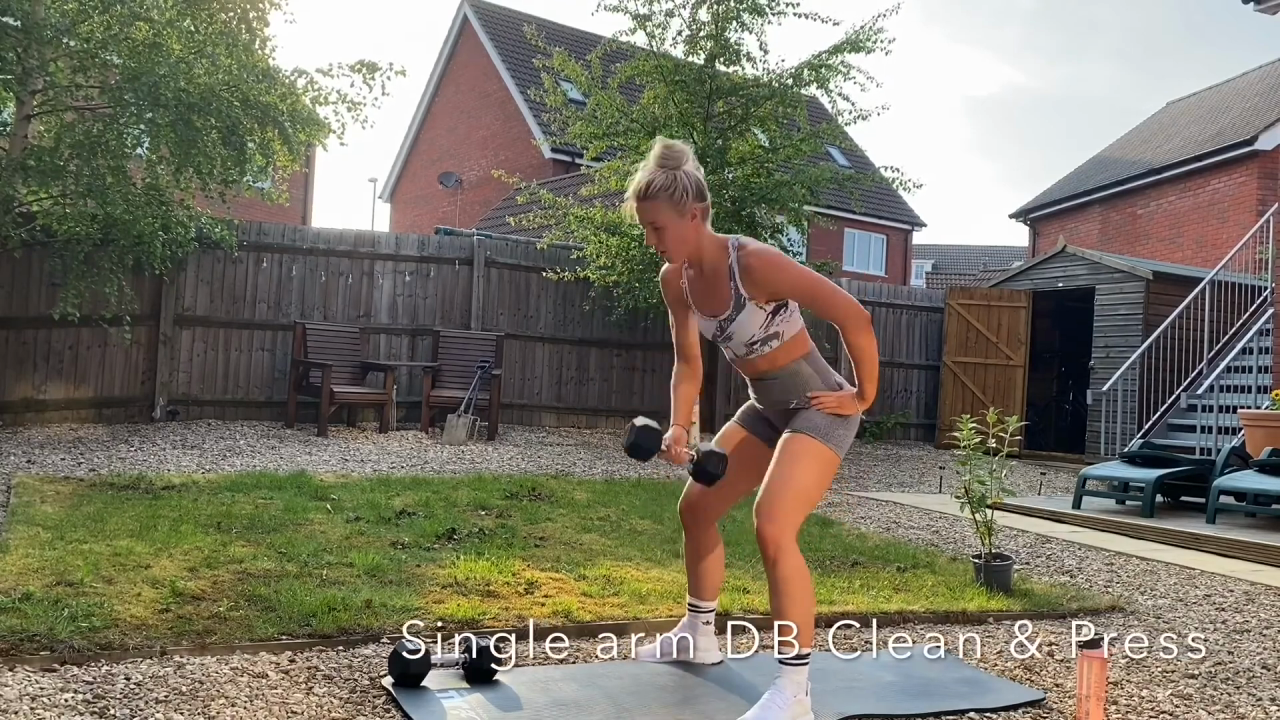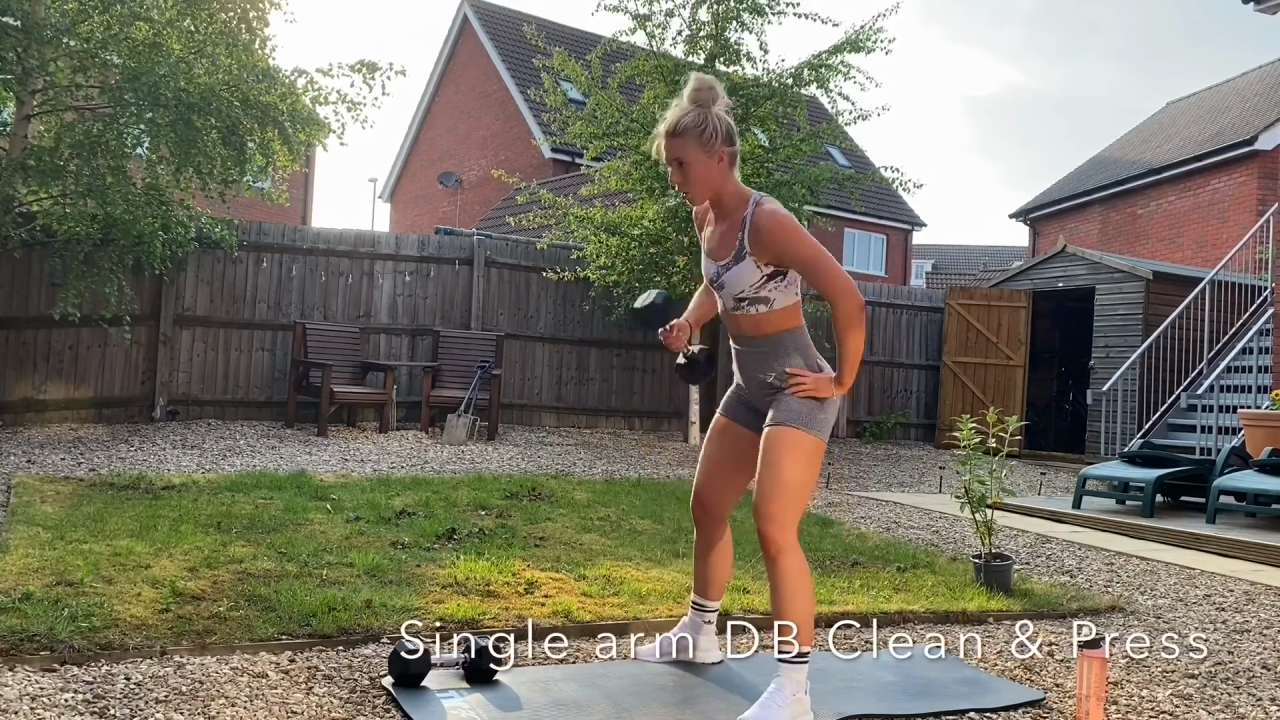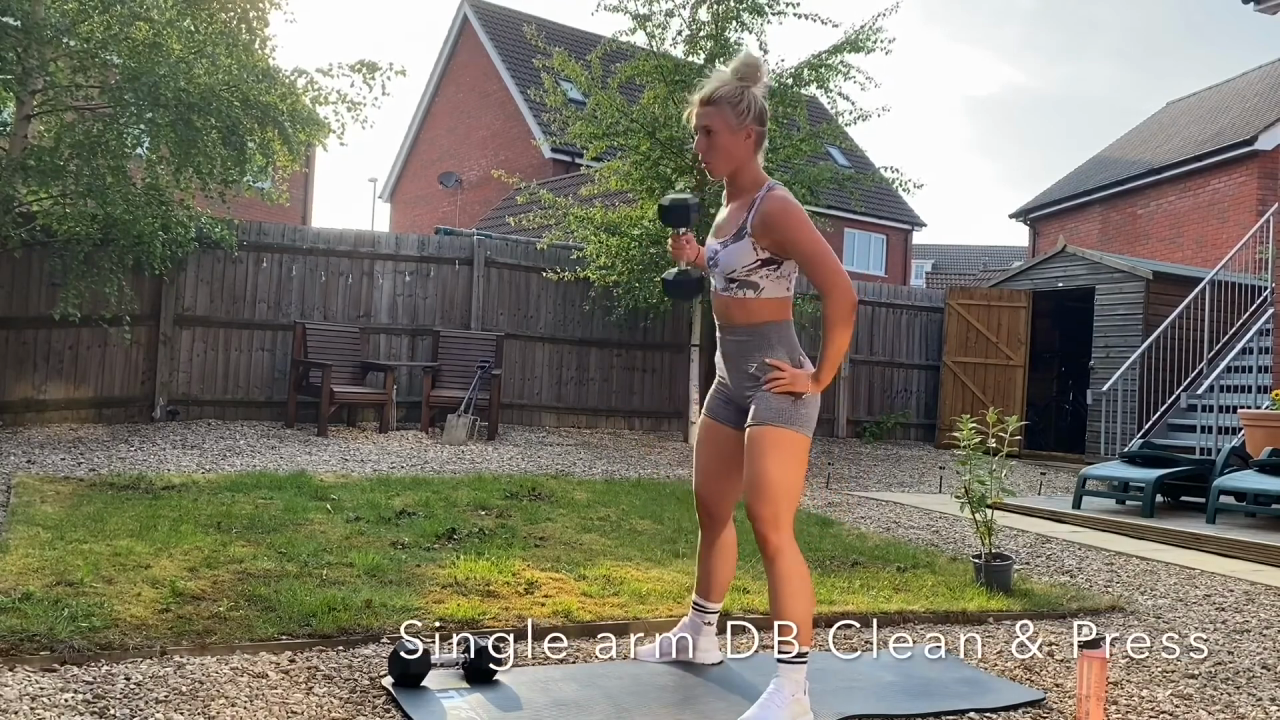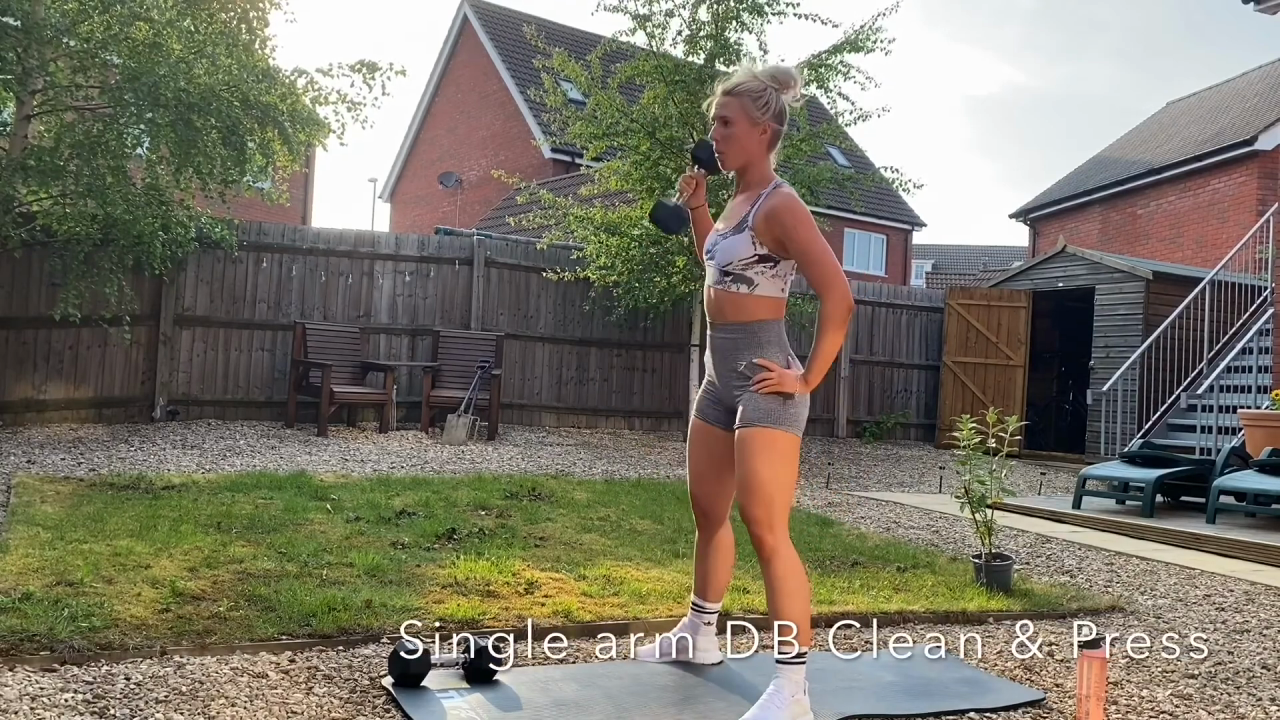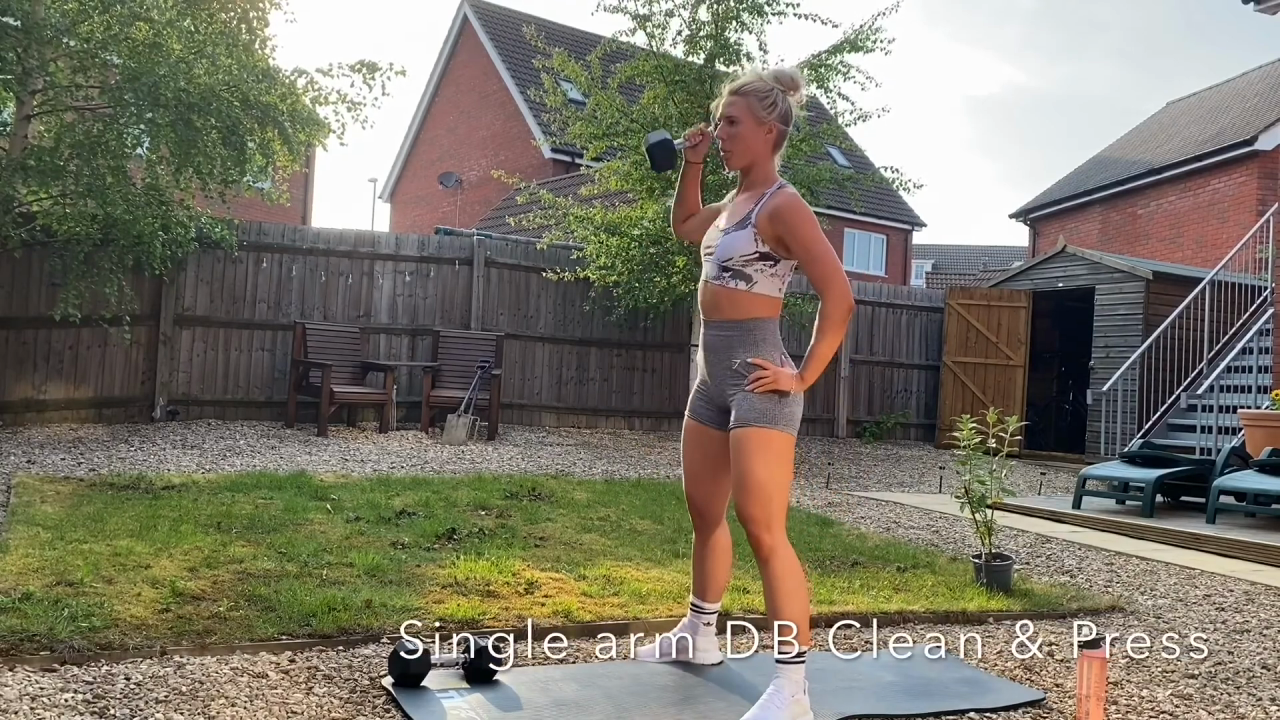
dt=0.1s
person 1, frame 1
left shoulder: (757, 263)
right shoulder: (675, 279)
left elbow: (854, 315)
right elbow: (687, 362)
left wrist: (864, 395)
right wrist: (680, 429)
left hip: (814, 404)
right hip: (763, 405)
left knee: (772, 531)
right knee: (695, 508)
right ankle: (698, 633)
person 1, frame 2
left shoulder: (767, 220)
right shoulder: (705, 218)
left elbow: (847, 297)
left wrist: (842, 382)
right wrist: (687, 324)
left hip: (800, 387)
right hip: (748, 386)
left knee: (774, 532)
right knee: (707, 507)
right ankle: (700, 635)
person 1, frame 3
left shoulder: (776, 207)
right shoulder: (729, 202)
left elbow: (841, 295)
left wrist: (822, 378)
right wrist: (692, 258)
left hip: (776, 381)
right hip: (730, 377)
left knee: (770, 528)
right knee: (712, 511)
right ankle: (699, 635)
person 1, frame 4
left shoulder: (780, 204)
right shoulder: (737, 198)
left elbow: (838, 297)
right elbow: (716, 256)
left wrist: (810, 377)
right wrist: (694, 208)
left hip: (765, 380)
right hip: (719, 376)
left knee: (765, 528)
right knee: (707, 512)
right ankle: (700, 634)
person 1, frame 5
left shoulder: (784, 205)
right shoulder: (734, 201)
left elbow: (839, 297)
right elbow: (686, 229)
left wrist: (805, 377)
right wrist: (691, 163)
left hip: (757, 380)
right hip: (712, 374)
left knee: (762, 529)
right knee: (704, 513)
right ankle: (700, 636)
